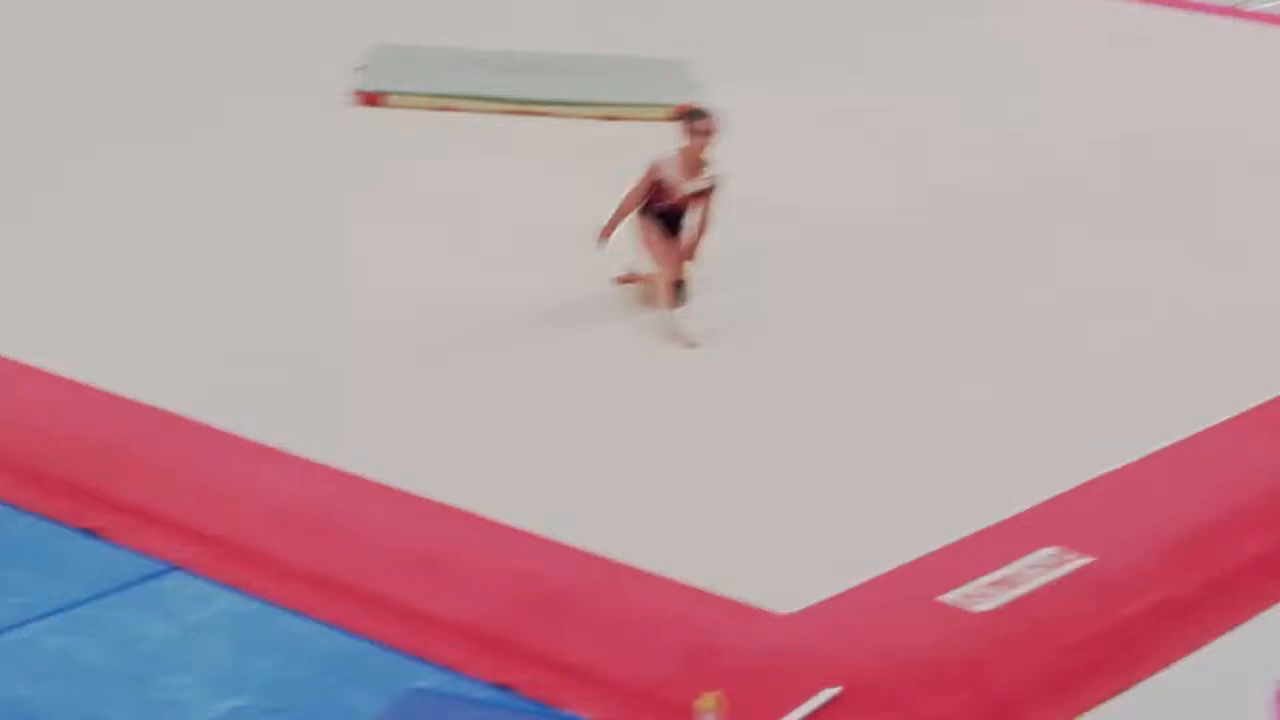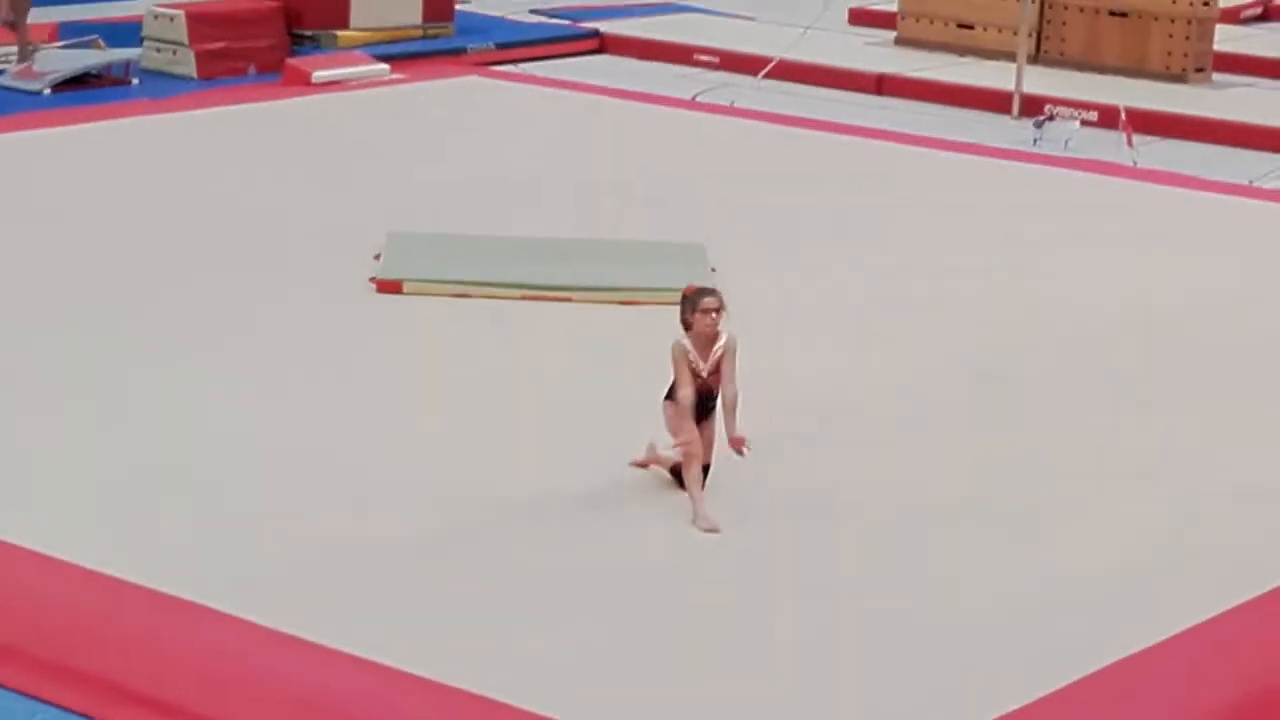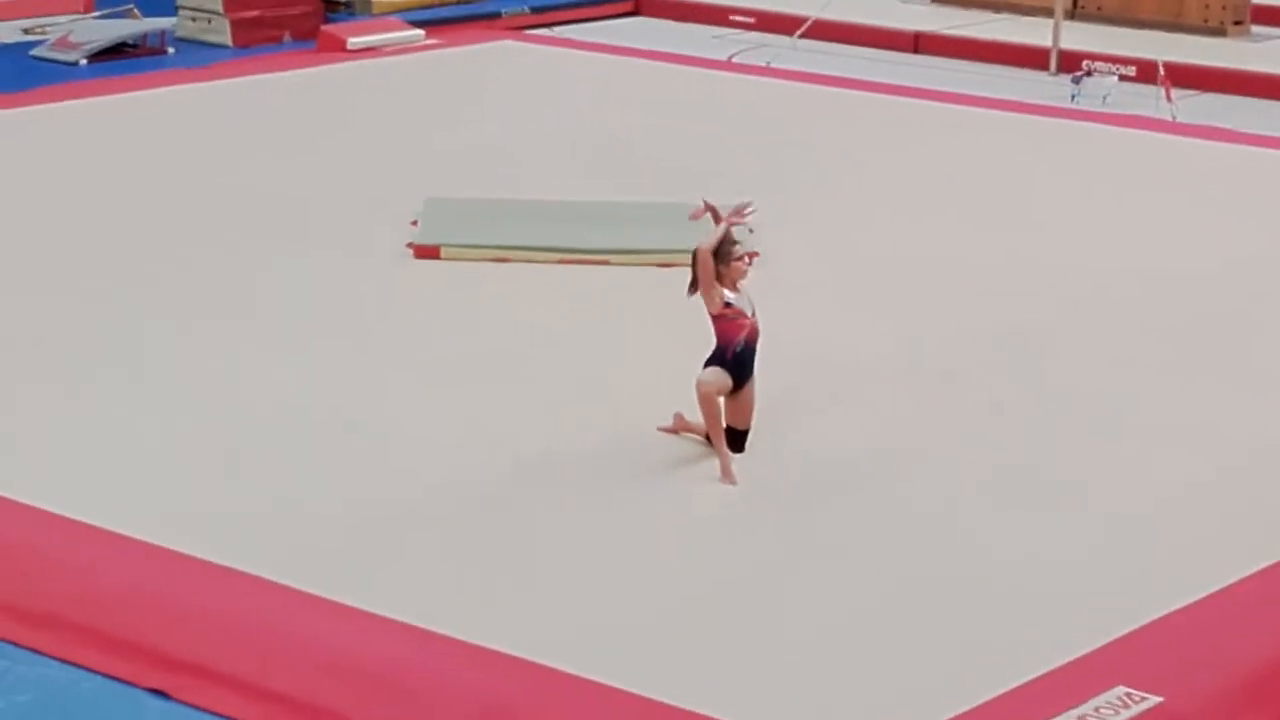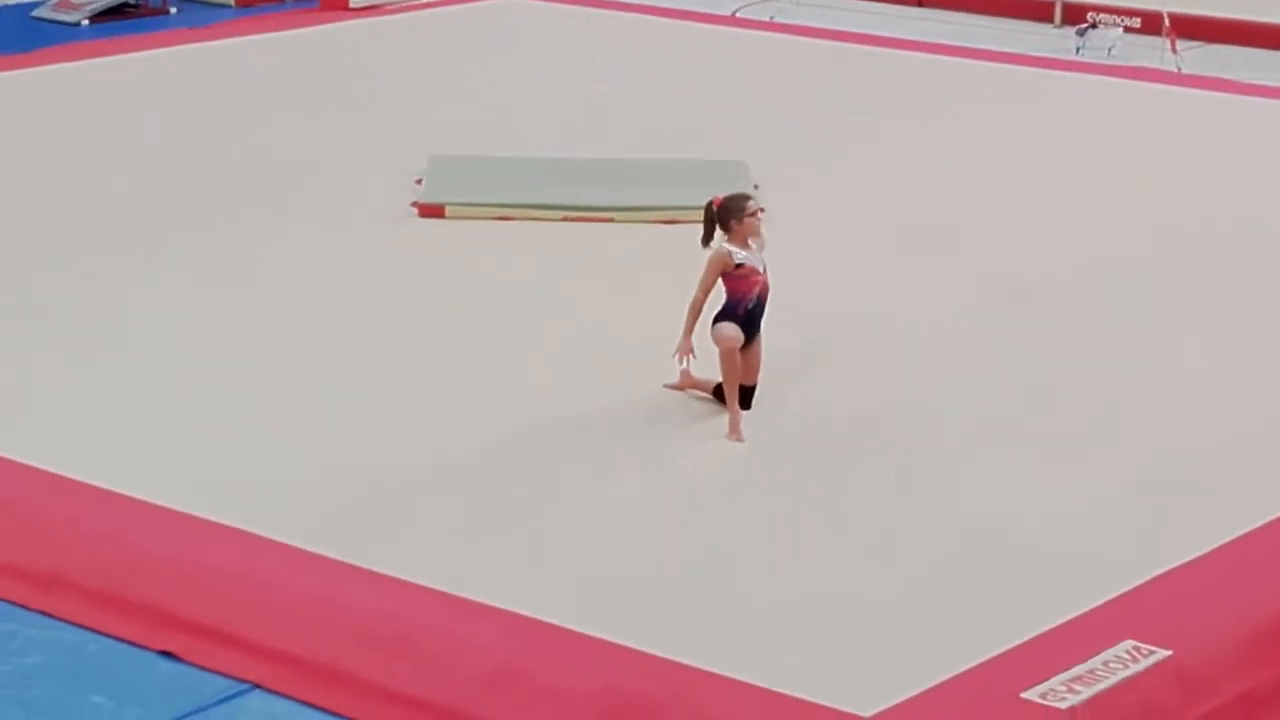
dt=1s
person 1, frame 1
left shoulder: (710, 177)
right shoulder: (663, 164)
left elbow: (703, 217)
right elbow: (634, 197)
left wrist: (691, 247)
right wrist: (610, 226)
left hip: (675, 225)
right hip: (651, 219)
left knee: (677, 294)
right knee: (665, 264)
left ankle: (634, 275)
right ankle: (671, 324)
person 1, frame 2
left shoulder: (727, 342)
right shoulder: (681, 347)
left elbow: (729, 387)
right elbow: (684, 390)
left wrist: (732, 431)
right wrist: (685, 436)
left hip: (707, 407)
right hip: (677, 404)
left knee: (697, 476)
right knee: (694, 445)
left ankle: (655, 456)
right ankle: (699, 509)
person 1, frame 3
left shoulder: (738, 286)
right shoulder: (714, 293)
left elbow: (728, 238)
right elbow: (702, 253)
left wrist: (715, 212)
right wrist: (725, 223)
left hip: (745, 368)
right hip: (722, 365)
left knee: (737, 442)
right knee: (705, 385)
left ankle: (685, 424)
right ankle: (723, 456)
person 1, frame 4
left shoulder: (752, 246)
right shoulder: (724, 253)
right elbow: (700, 295)
right wrist: (686, 337)
left hip: (752, 325)
right hip: (730, 320)
left knee: (744, 398)
right knee: (729, 341)
left ankle: (690, 380)
right ankle: (733, 415)
